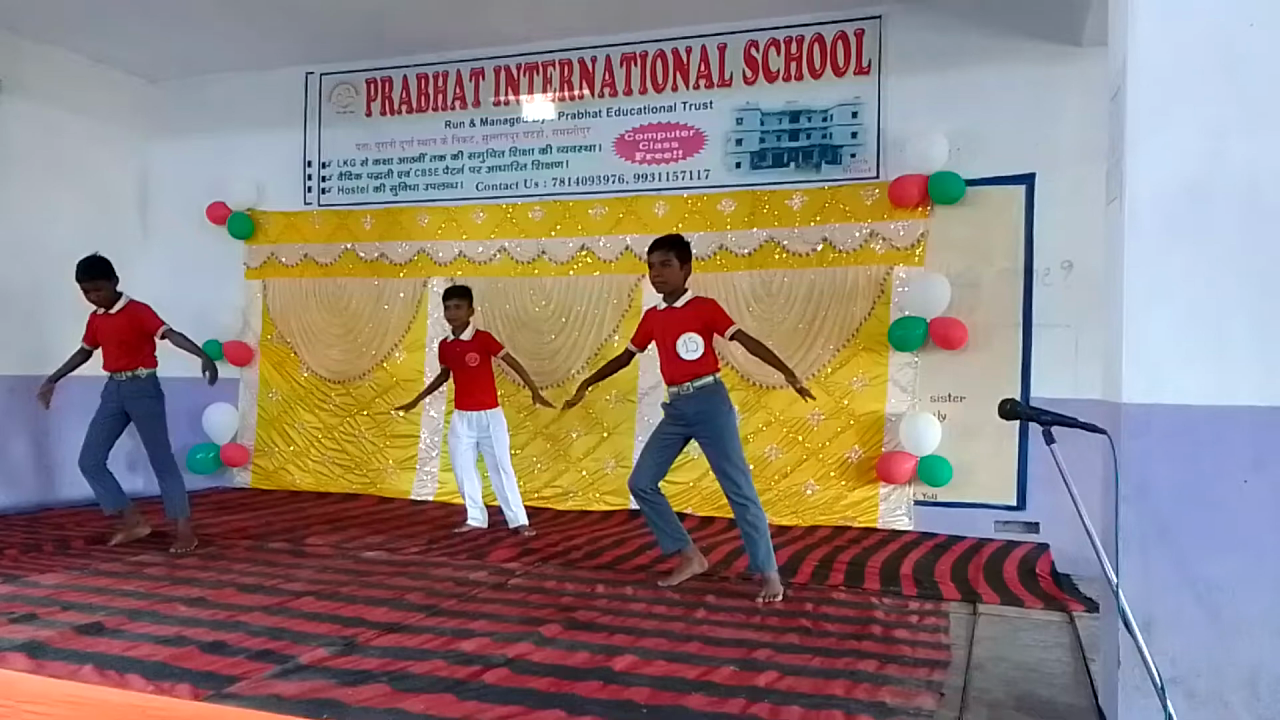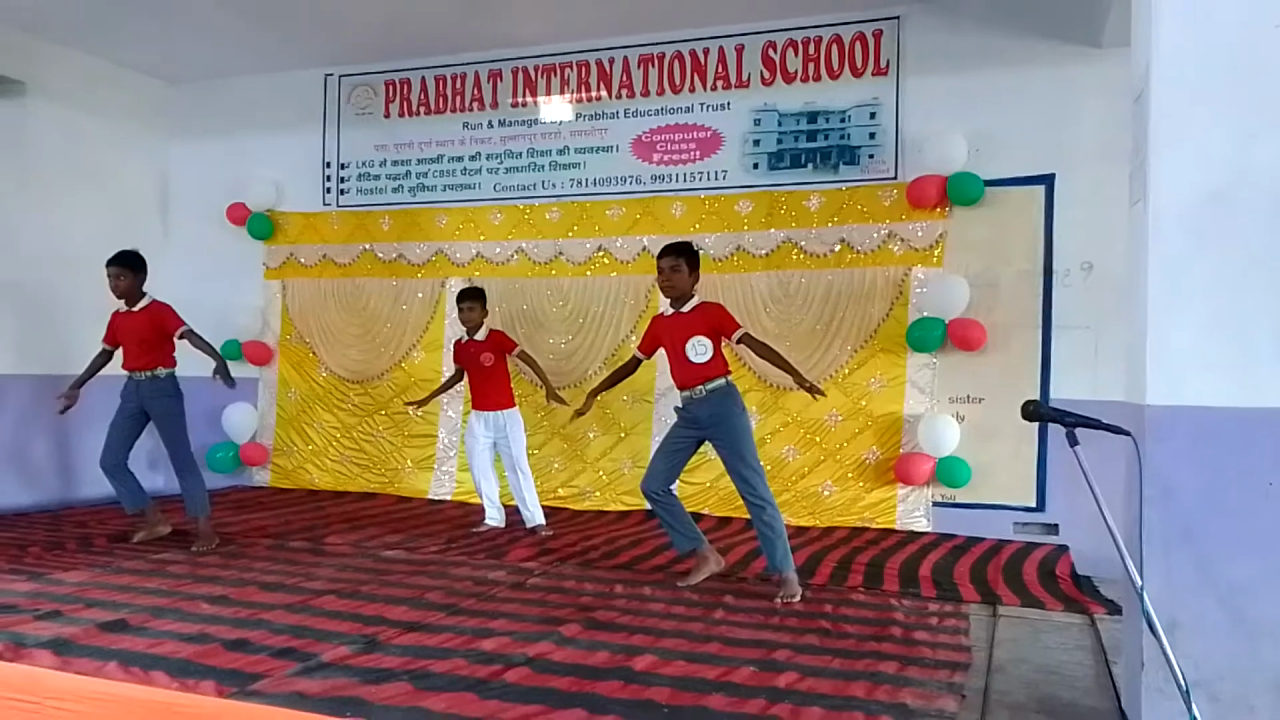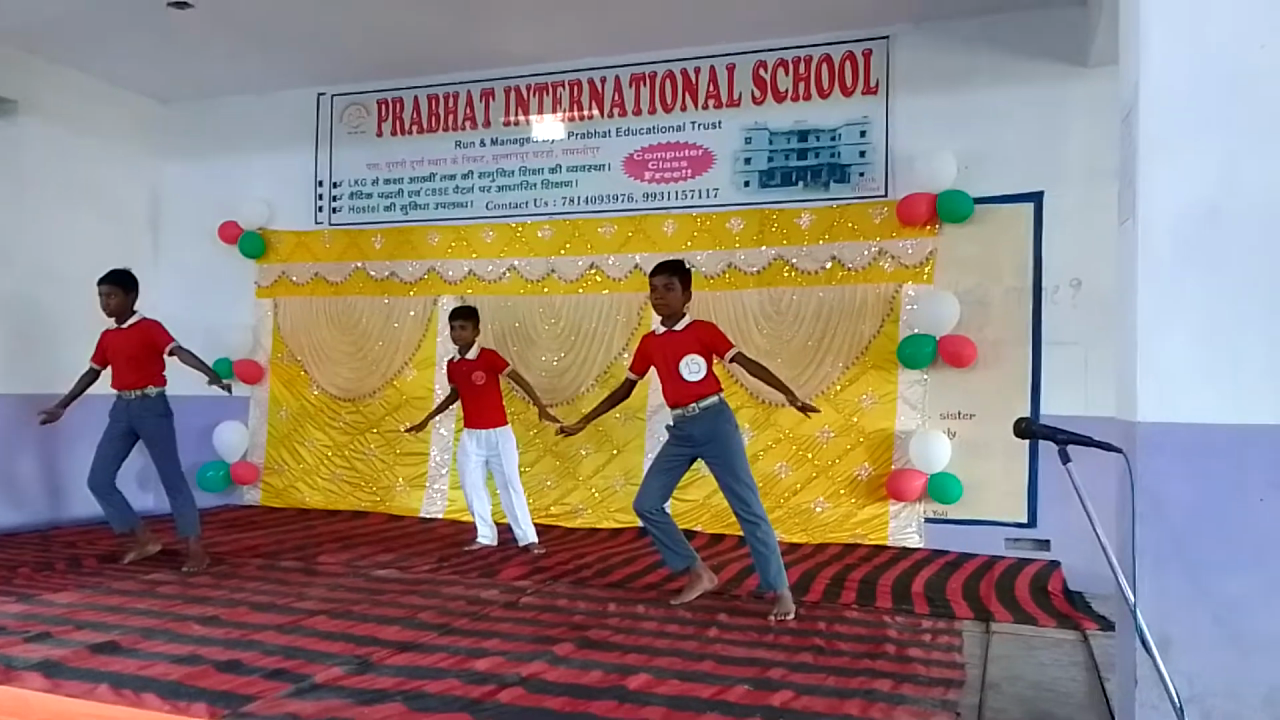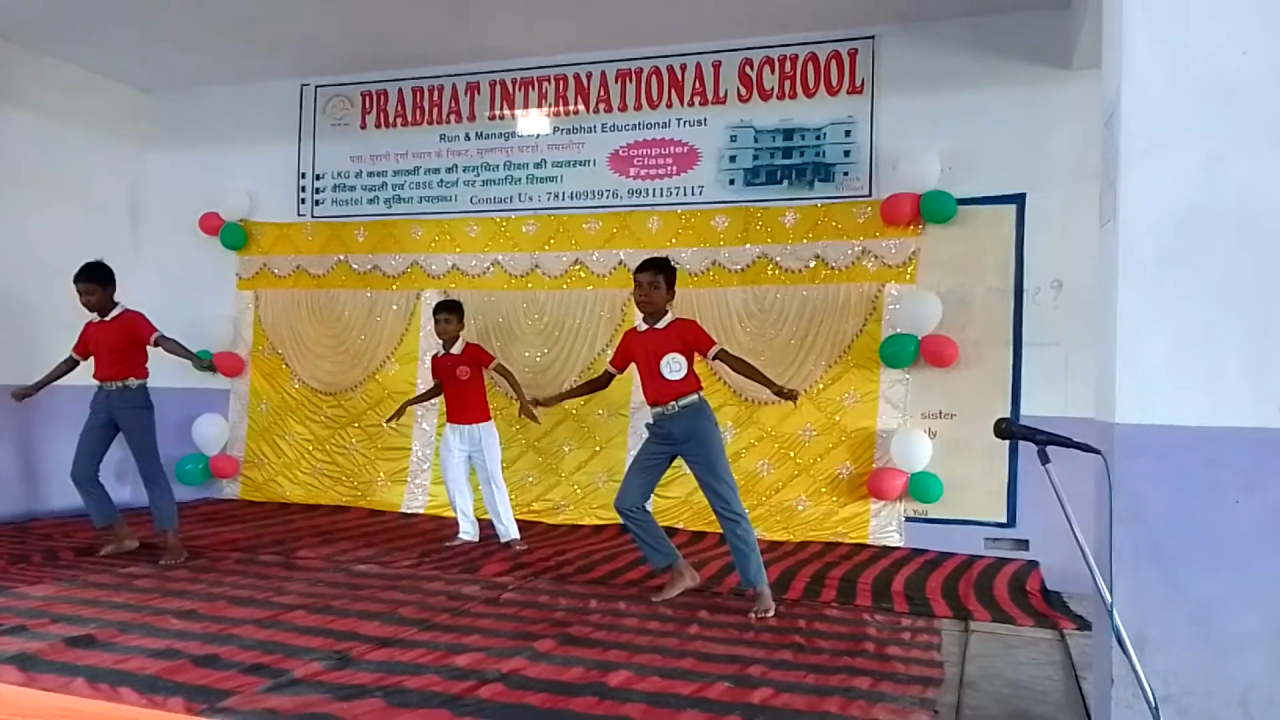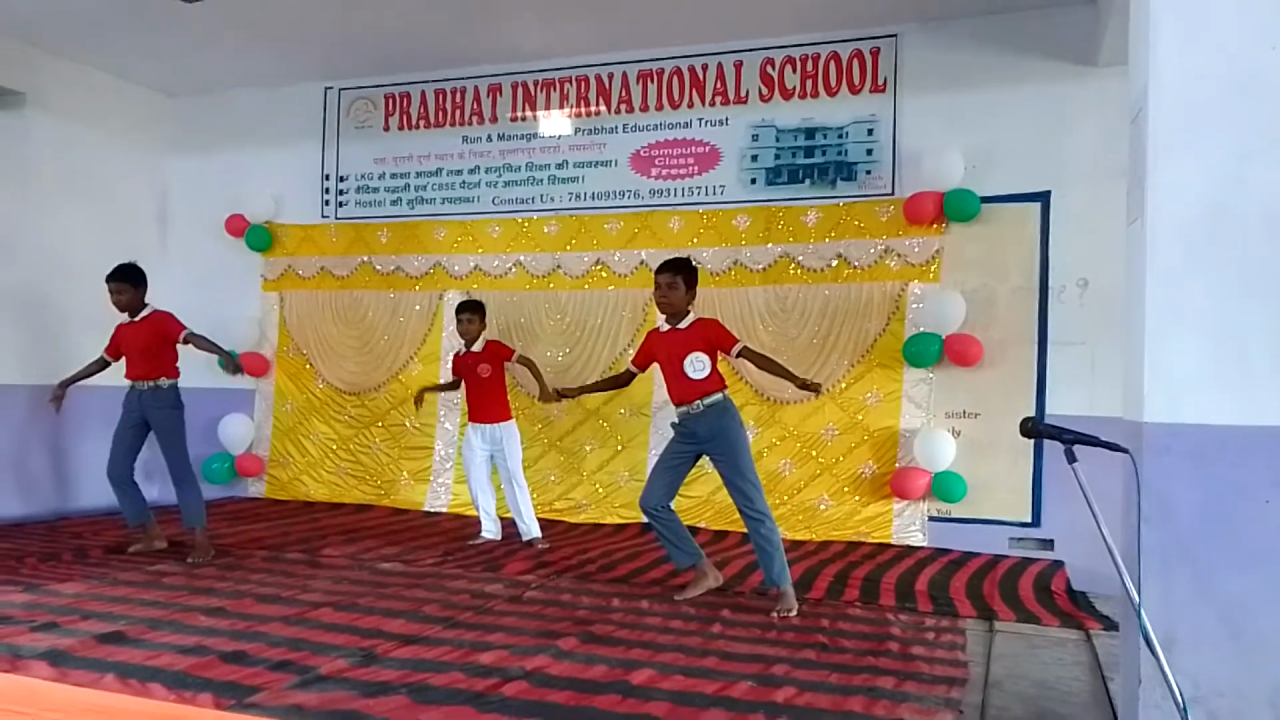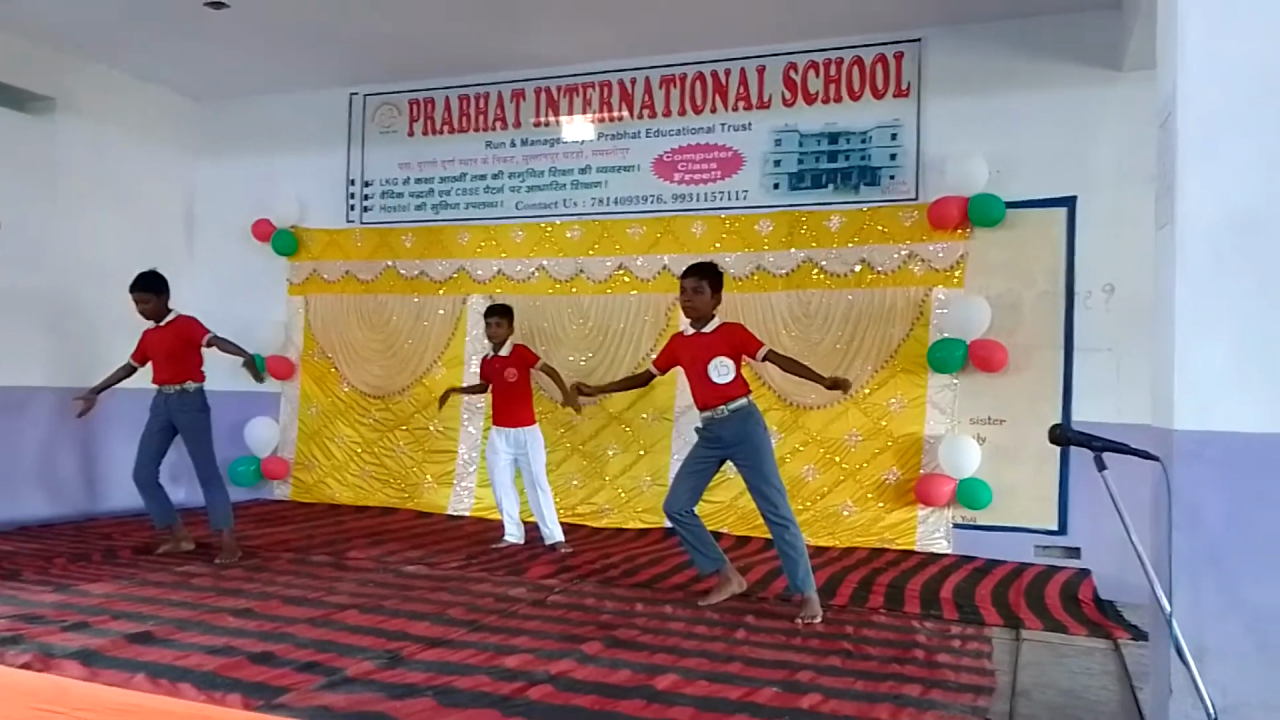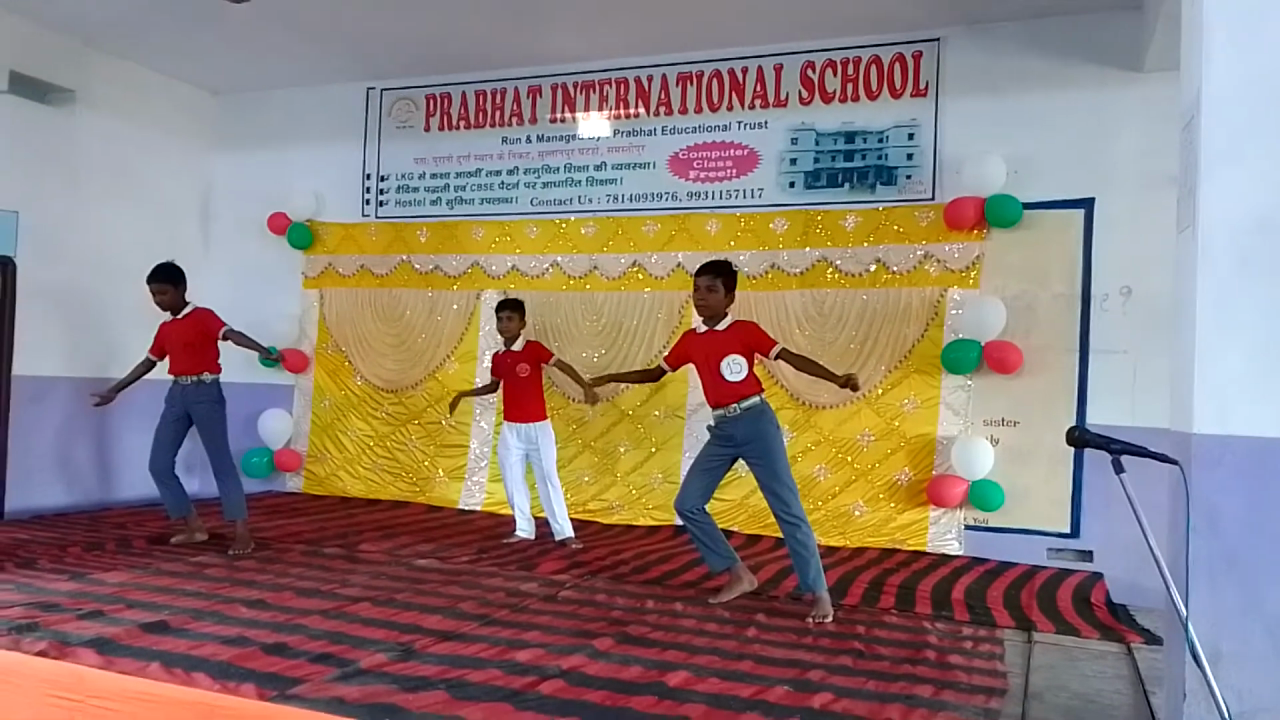
dt=0.7s
person 1, frame 1
left shoulder: (705, 307)
right shoulder: (652, 317)
left elbow: (747, 341)
right elbow: (626, 357)
left wrist: (788, 374)
right wrist: (587, 383)
left hip: (709, 402)
right hip: (675, 408)
left knee: (738, 489)
right knee: (641, 482)
left ankle: (770, 574)
right ankle: (689, 556)
person 1, frame 2
left shoulder: (712, 312)
right shoulder: (658, 324)
left elbow: (753, 344)
right elbow: (632, 364)
left wrist: (797, 376)
right wrist: (593, 394)
left hip: (722, 404)
right hip: (688, 412)
left knee: (754, 490)
right knee: (653, 485)
left ankle: (787, 573)
right ankle: (706, 555)
person 1, frame 3
left shoulder: (704, 330)
right shoulder: (649, 342)
left elbow: (745, 362)
right elbow: (626, 388)
left wrist: (789, 394)
right wrist: (586, 419)
left hip: (715, 422)
right hip: (680, 429)
left knee: (748, 508)
right knee: (646, 504)
left ankle: (781, 591)
right ankle: (698, 573)
person 1, frame 4
left shoulder: (686, 329)
right shoulder: (631, 338)
left elbow: (729, 359)
right elbow: (603, 380)
left wrist: (773, 386)
right wrist: (559, 398)
left hip: (695, 420)
right hip: (660, 428)
left knee: (727, 506)
right knee: (627, 502)
left ankle: (761, 589)
right ankle: (680, 571)
person 1, frame 5
left shoulder: (708, 328)
right shoulder: (654, 339)
left elbow: (753, 356)
right elbow: (625, 378)
left wrist: (797, 380)
right wrist: (579, 390)
left hip: (719, 419)
right hip: (685, 428)
left knee: (752, 505)
right knee: (652, 501)
left ankle: (784, 588)
right ankle: (704, 571)
person 1, frame 6
left shoulder: (733, 332)
right shoulder: (678, 342)
left elbow: (778, 359)
right elbow: (645, 377)
left wrist: (824, 381)
right wrist: (598, 389)
left hip: (744, 424)
right hip: (709, 432)
left knee: (776, 510)
right knee: (676, 505)
left ankle: (808, 595)
right ankle: (727, 577)
person 1, frame 7
left shoulder: (746, 330)
right shoulder: (690, 339)
left elbow: (791, 358)
right elbow: (656, 373)
left wrist: (836, 378)
right wrist: (612, 379)
left hip: (756, 422)
right hip: (721, 430)
left knee: (787, 509)
right knee: (687, 503)
left ankle: (819, 594)
right ankle: (739, 575)
person 2, frame 1
left shoulder: (138, 311)
right shoulder: (95, 319)
left elbow: (170, 334)
right elbow: (84, 352)
left wrist: (204, 356)
right wrist: (52, 380)
left hip: (143, 388)
right hip: (113, 390)
left knee: (161, 460)
right knee: (89, 461)
left ankle: (185, 528)
right ankle: (133, 521)
person 2, frame 2
left shoulder: (160, 311)
right shoulder: (117, 318)
left elbow: (190, 335)
right elbow: (105, 354)
left wrist: (219, 360)
right wrist: (76, 387)
left hip: (161, 388)
right hip: (132, 390)
left knee: (182, 459)
right knee: (110, 461)
left ankle: (205, 527)
right ankle: (154, 520)
person 2, frame 3
left shoulder: (150, 328)
right shoulder: (107, 336)
left elbow: (179, 351)
right elbow: (92, 373)
left wrist: (210, 373)
right wrist: (61, 406)
left hip: (151, 407)
right hip: (121, 409)
left knee: (172, 478)
right knee: (99, 480)
left ankle: (196, 548)
right ankle: (143, 539)
person 2, frame 4
left shoulder: (132, 320)
right shoulder: (90, 328)
left elbow: (163, 341)
right elbow: (71, 361)
left wrist: (195, 359)
right wrist: (35, 387)
left hip: (132, 398)
right hip: (102, 400)
left knee: (151, 470)
right knee: (82, 472)
left ankle: (174, 542)
right ankle: (122, 534)
person 2, frame 5
left shoulder: (162, 320)
right shoulder: (121, 330)
left elbow: (193, 338)
right elbow: (102, 361)
left wrist: (224, 355)
right wrist: (65, 383)
left hip: (163, 397)
right hip: (134, 399)
left knee: (179, 469)
right knee: (117, 471)
left ankle: (202, 541)
right ankle: (152, 535)
person 2, frame 6
left shoulder: (186, 325)
right shoulder: (147, 337)
left elbow: (215, 341)
right elbow: (129, 367)
left wrist: (246, 356)
right wrist: (95, 392)
left hip: (189, 401)
right hip: (161, 403)
left knee: (207, 472)
right knee: (143, 474)
left ankle: (229, 542)
right ankle: (179, 536)
person 2, frame 7
left shoulder: (203, 317)
right shoulder: (164, 329)
left elbow: (231, 334)
right elbow: (149, 362)
left wrist: (263, 351)
right wrist: (115, 389)
left hip: (204, 392)
right hip: (176, 394)
left knee: (221, 462)
right knee: (159, 464)
left ankle: (242, 533)
right ankle: (194, 527)
person 3, frame 1
left shoulder: (483, 338)
right shoulder: (444, 345)
left elbow: (512, 362)
left wrist: (534, 391)
right wrist: (418, 399)
left hip: (489, 415)
right hip: (461, 418)
left knee: (501, 468)
right knee: (463, 470)
left ankle: (518, 520)
right ankle: (476, 518)
person 3, frame 2
left shoulder: (497, 338)
right shoulder: (459, 346)
left elbow: (527, 359)
right elbow: (458, 375)
left wrist: (549, 387)
right wrist: (429, 398)
left hip: (506, 415)
right hip: (478, 418)
left knee: (518, 467)
right knee: (480, 469)
left ankle: (536, 520)
right ankle: (493, 517)
person 3, frame 3
left shoulder: (489, 357)
right shoulder: (452, 365)
left elbow: (518, 379)
left wrist: (541, 407)
right wrist: (428, 419)
left hip: (498, 433)
right hip: (471, 436)
left knee: (510, 485)
right knee: (472, 487)
left ankle: (528, 538)
right ankle: (486, 536)
person 3, frame 4
left shoulder: (474, 351)
right shoulder: (437, 360)
left elbow: (505, 372)
left wrist: (523, 402)
right wrist: (407, 403)
left hip: (481, 429)
right hip: (453, 431)
left knee: (492, 481)
right knee: (454, 482)
left ankle: (510, 534)
right ankle: (467, 532)
person 3, frame 5
left shoulder: (495, 348)
right shoulder: (458, 358)
left elbow: (528, 362)
left wrist: (543, 387)
right wrist: (426, 388)
left hip: (503, 427)
right hip: (475, 430)
left knee: (514, 479)
right knee: (477, 481)
left ankle: (532, 533)
right ankle: (490, 530)
person 3, frame 6
left shoulder: (521, 352)
right shoulder: (486, 362)
left elbow: (549, 370)
left wrist: (567, 393)
right wrist: (454, 390)
left hip: (527, 431)
right hip: (499, 434)
left knee: (537, 483)
right knee: (501, 485)
left ankle: (554, 537)
right ankle: (513, 534)
person 3, frame 7
left shoulder: (534, 348)
right shoulder: (497, 357)
left elbow: (563, 366)
right elbow: (493, 387)
left wrist: (585, 386)
right wrist: (463, 394)
left hip: (538, 427)
right hip: (511, 429)
left knee: (548, 479)
right knee: (513, 481)
left ankle: (564, 532)
right ankle: (524, 529)
